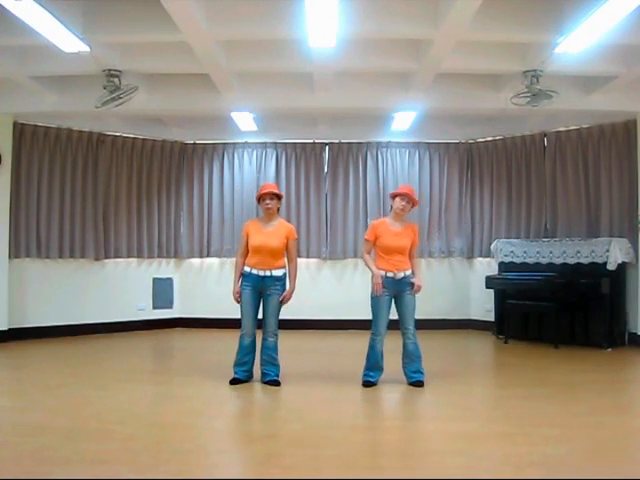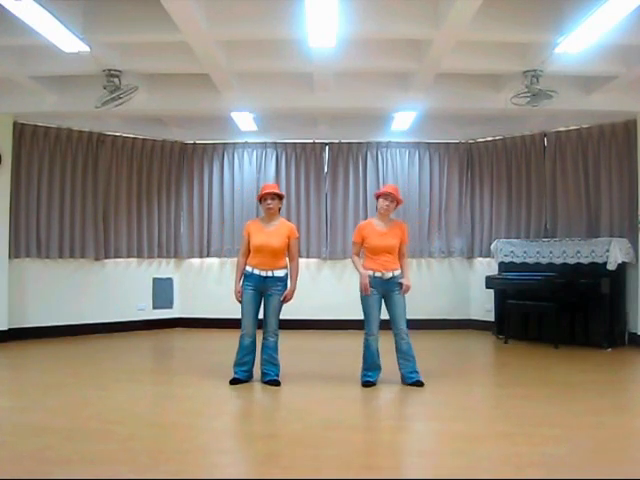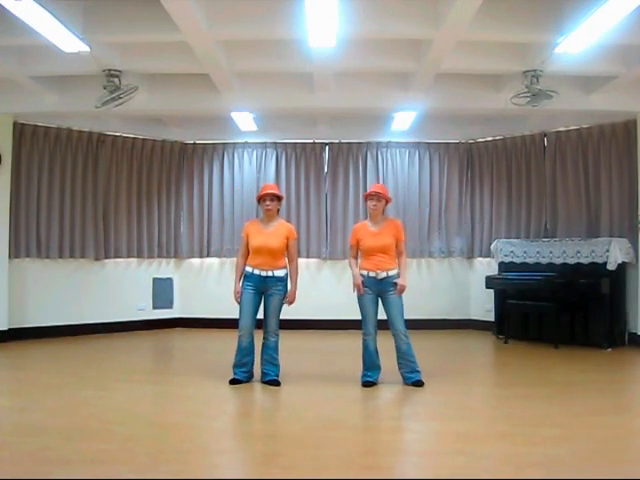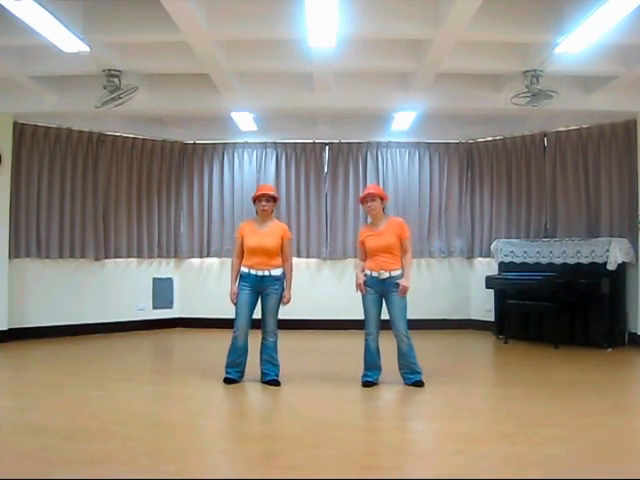
dt=0.3s
person 1, frame 1
left shoulder: (412, 229)
right shoulder: (377, 225)
left elbow: (412, 257)
right elbow: (365, 253)
left wrist: (417, 277)
right wrist: (375, 272)
left hip: (405, 281)
right hip: (383, 282)
left knee: (409, 330)
right knee: (378, 331)
left ankle: (414, 374)
right ankle: (371, 374)
person 1, frame 2
left shoulder: (400, 227)
right shoulder: (363, 227)
left elbow: (403, 256)
right elbow: (355, 255)
left wrist: (406, 277)
right wrist: (362, 273)
left hip: (394, 281)
right hip: (371, 281)
left knee: (401, 330)
right knee: (372, 331)
left ankle: (410, 374)
right ankle: (370, 374)
person 1, frame 3
left shoulder: (395, 225)
right shoulder: (358, 229)
left elbow: (402, 254)
right elbow: (352, 257)
left wrist: (402, 277)
right wrist: (355, 273)
left hip: (390, 281)
right hip: (367, 281)
left knee: (399, 330)
right knee: (369, 331)
left ankle: (411, 374)
right ankle: (370, 375)
person 1, frame 4
left shoulder: (398, 223)
right shoulder: (364, 231)
left elbow: (407, 253)
left wrist: (406, 277)
right wrist: (359, 273)
left hip: (394, 281)
right hip: (371, 282)
left knee: (400, 330)
right knee: (371, 331)
left ankle: (411, 374)
right ankle: (371, 375)
person 2, frame 1
left shoulder: (287, 229)
right shoulder: (249, 226)
left elbow: (292, 261)
right elbow: (241, 256)
left wrist: (291, 287)
right wrist: (236, 283)
left hip: (275, 280)
right hip: (250, 278)
left knee: (271, 330)
right knee: (247, 329)
left ankle: (270, 374)
right ankle: (242, 372)
person 2, frame 2
left shoulder: (289, 228)
right shoulder: (251, 226)
left elbow: (294, 259)
right elbow: (243, 256)
left wrist: (292, 286)
right wrist: (237, 282)
left hip: (277, 281)
right hip: (252, 278)
left knee: (271, 330)
right knee: (247, 329)
left ankle: (270, 374)
right ankle: (242, 372)
person 2, frame 3
left shoulder: (288, 229)
right shoulder: (249, 227)
left elbow: (293, 260)
right elbow: (242, 257)
left wrist: (293, 288)
right wrist: (237, 283)
left hip: (277, 281)
right hip: (252, 279)
left knee: (271, 330)
right knee: (245, 329)
left ankle: (270, 374)
right ankle: (242, 372)
person 2, frame 4
left shoulder: (282, 229)
right shoulder: (244, 227)
left elbow: (287, 261)
right elbow: (237, 258)
left wrist: (288, 288)
right wrist: (233, 284)
left hip: (273, 280)
right hip: (248, 279)
left knee: (270, 330)
right knee: (240, 329)
left ankle: (270, 374)
right ankle: (234, 372)
